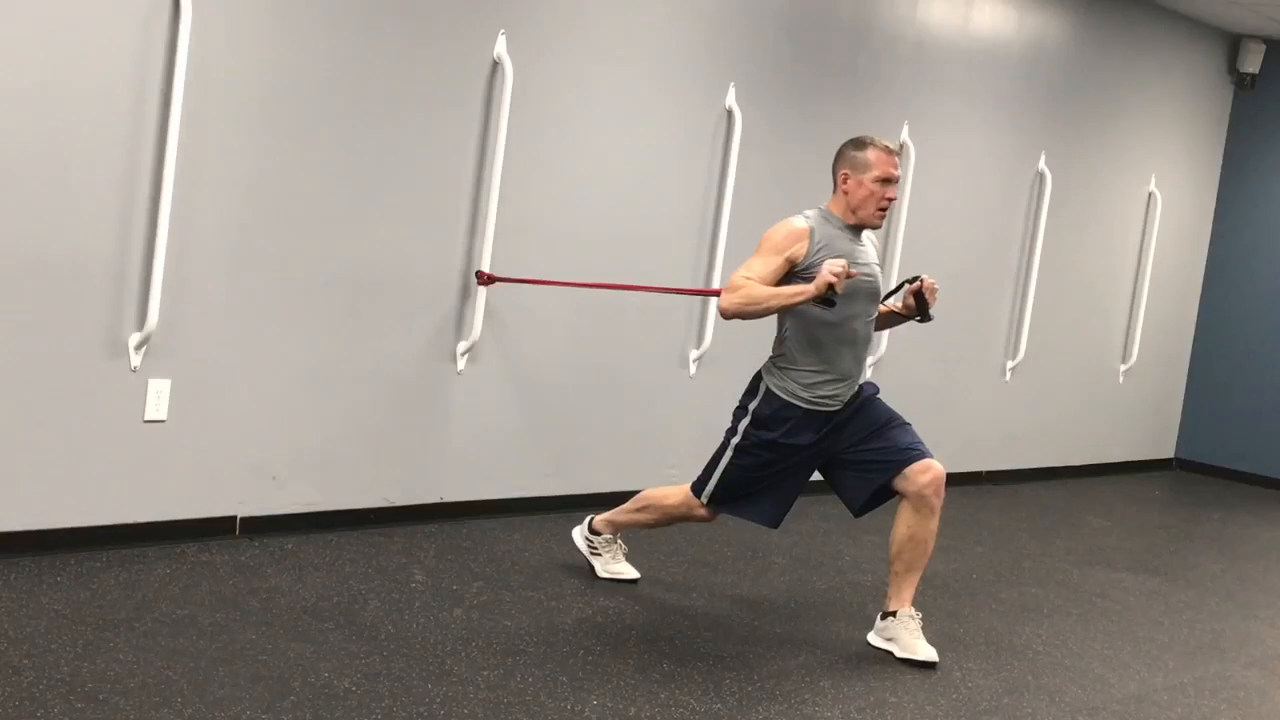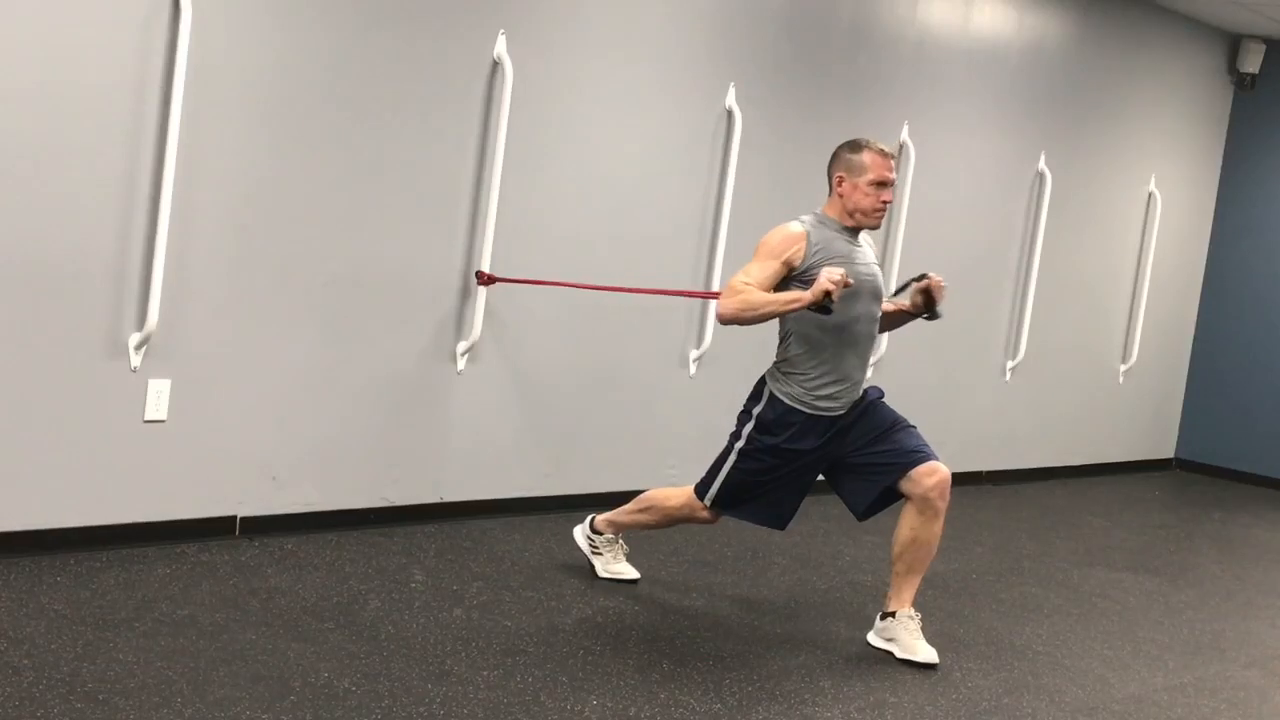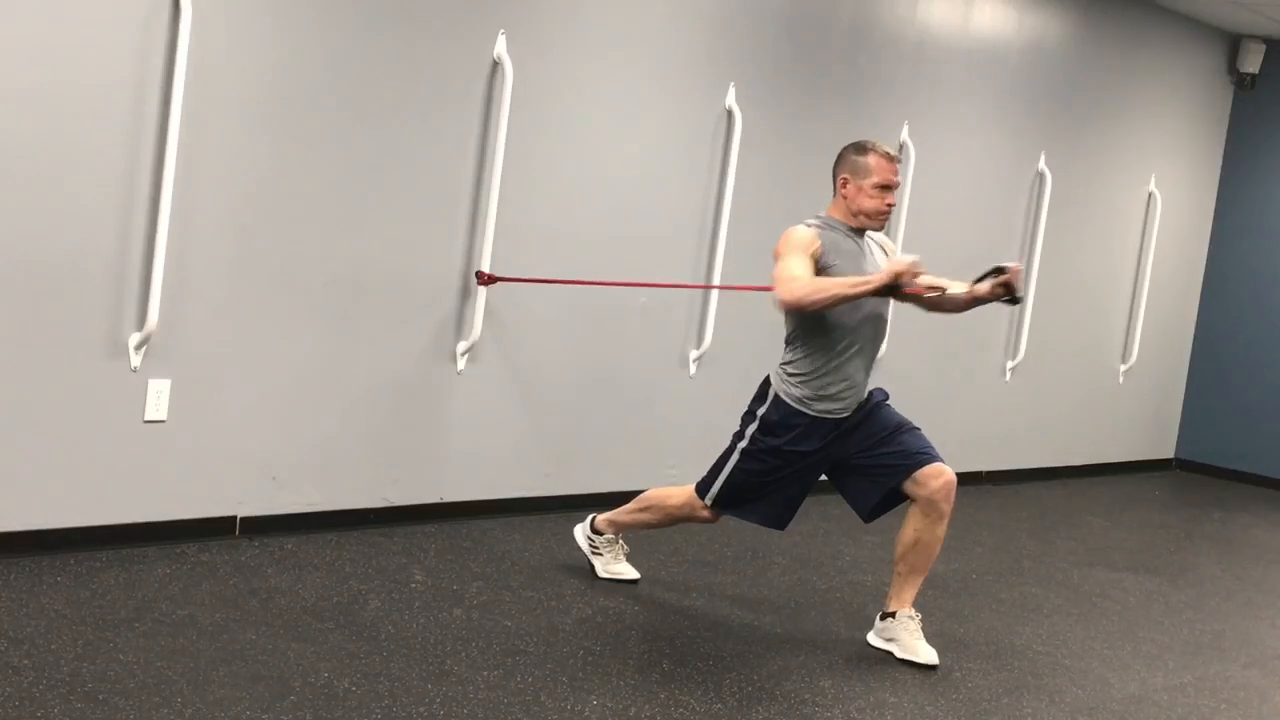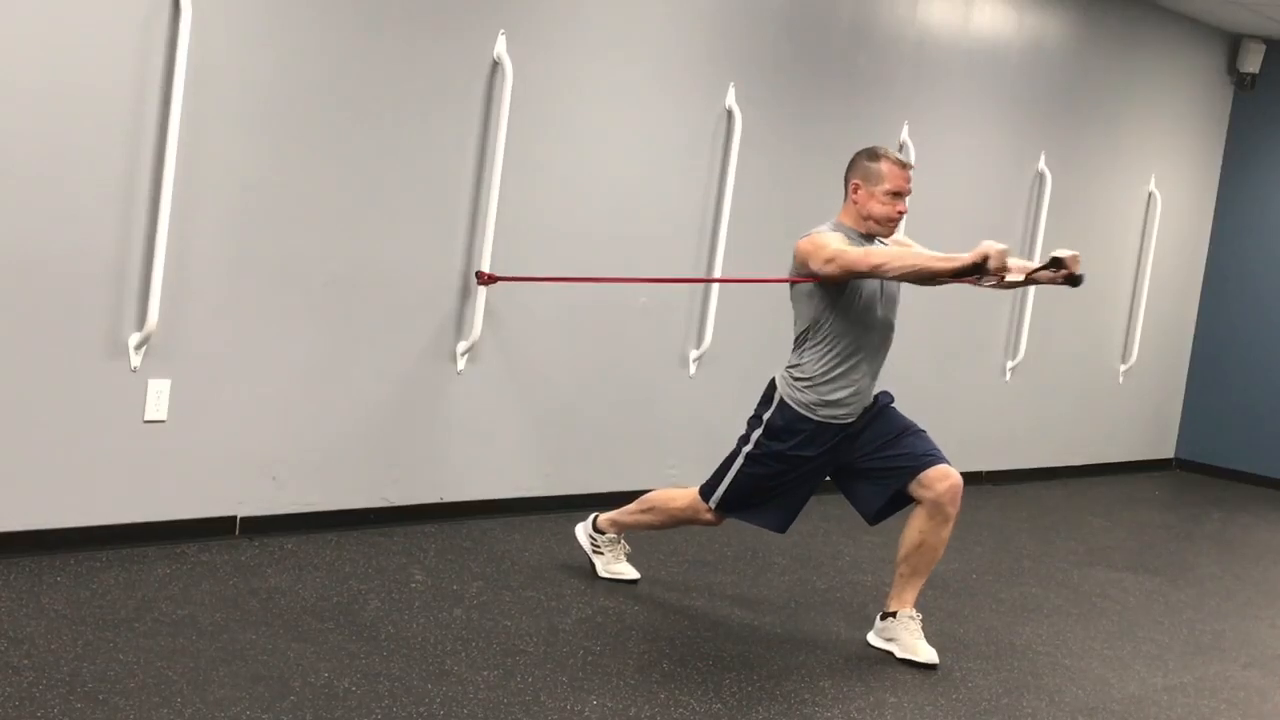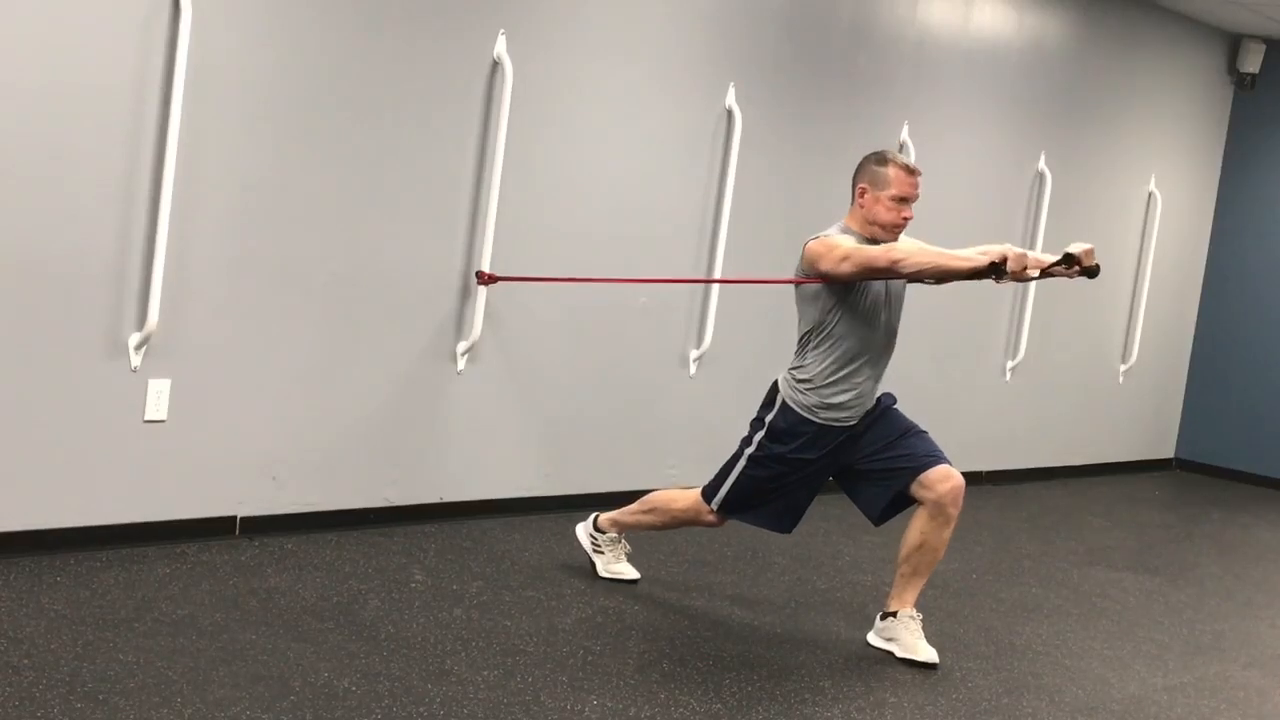
dt=0.2s
person 1, frame 1
left shoulder: (865, 241)
right shoulder: (798, 233)
right elbow: (732, 301)
left wrist: (903, 310)
right wrist: (811, 290)
left hip: (850, 404)
right hip: (784, 407)
left knee: (927, 481)
right knee: (702, 504)
left ankle: (897, 619)
right ankle: (599, 530)
person 1, frame 2
left shoulder: (864, 244)
right shoulder: (794, 238)
right elbow: (729, 307)
left wrist: (911, 306)
right wrist: (807, 296)
left hip: (855, 409)
right hip: (789, 412)
left knee: (933, 483)
right knee: (706, 506)
left ankle: (897, 620)
right ankle: (600, 530)
person 1, frame 3
left shoulder: (878, 244)
right shoulder: (805, 239)
left elbow: (932, 296)
right elbow: (793, 296)
left wrist: (984, 292)
right wrist: (875, 281)
left hip: (859, 411)
right hip: (793, 412)
left knee: (938, 486)
right knee: (708, 504)
left ankle: (896, 620)
right ankle: (601, 529)
person 1, frame 4
left shoulder: (896, 247)
right shoulder: (820, 245)
left elbow: (968, 270)
right elbow: (879, 266)
left wrist: (1038, 271)
right wrist: (970, 259)
left hip: (862, 414)
right hip: (798, 415)
left knee: (943, 488)
right knee: (709, 508)
left ankle: (896, 620)
right ankle: (602, 529)
person 1, frame 5
left shoulder: (898, 246)
right shoulder: (827, 248)
left elbow: (966, 261)
right elbow: (894, 263)
left wrist: (1051, 262)
right wrist: (989, 258)
left hip: (865, 416)
right hip: (800, 417)
left knee: (946, 489)
right knee: (711, 509)
left ankle: (895, 620)
right ankle: (604, 528)
